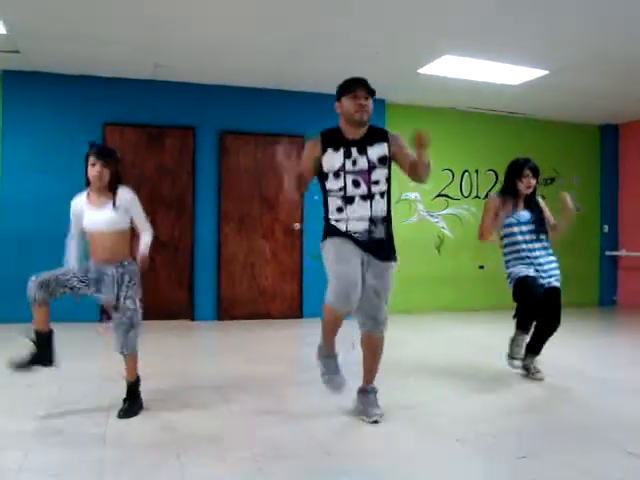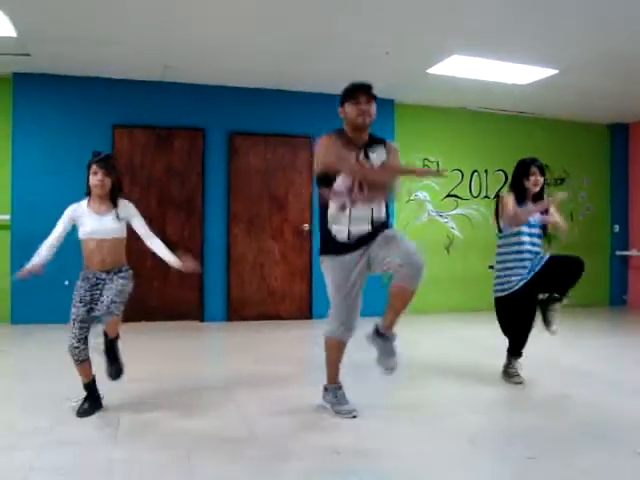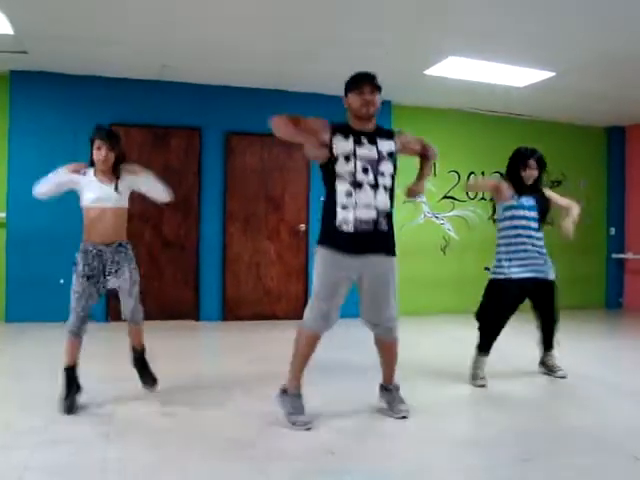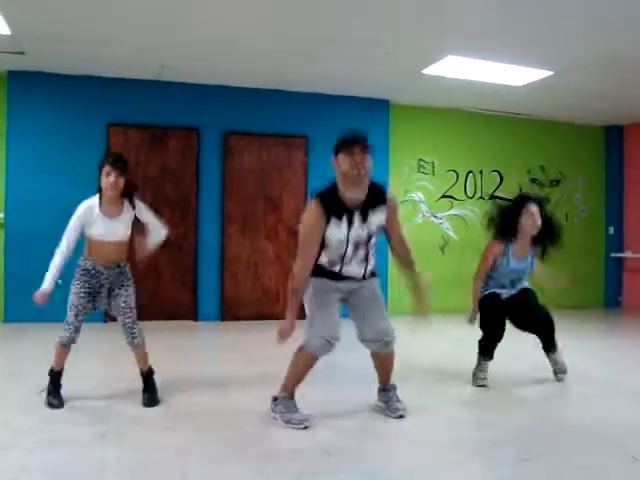
dt=0.3s
person 1, frame 1
left shoulder: (388, 141)
right shoulder: (319, 145)
left elbow: (420, 176)
right elbow: (296, 189)
left wrist: (421, 153)
right wrist: (289, 170)
left hip: (380, 246)
right hip: (341, 240)
left knee: (374, 321)
right knee: (346, 294)
left ankle: (367, 392)
right ankle: (326, 348)
person 1, frame 2
left shoulder: (386, 149)
right shoulder: (329, 143)
left elbow: (387, 185)
right elbow: (360, 169)
left wrist: (353, 195)
right wrist: (420, 172)
left hip: (379, 237)
right hip: (339, 248)
left knee: (411, 262)
right knee: (343, 321)
left ankle: (384, 332)
right ankle: (332, 388)
person 1, frame 3
left shoulder: (393, 139)
right shoulder: (329, 134)
left elbow: (428, 150)
right elbow: (278, 123)
left wrist: (422, 180)
right wrist: (307, 138)
left hip: (380, 249)
right hip: (335, 247)
left knee: (385, 322)
right knee: (319, 315)
left ankle: (389, 390)
right ankle: (290, 392)
person 1, frame 4
left shoulder: (384, 201)
right shoulder: (320, 208)
left elbow: (398, 246)
right elbow: (303, 264)
left wrist: (414, 279)
right wrist: (290, 316)
left hip: (363, 281)
right hip: (325, 279)
left knee: (382, 335)
right knee: (323, 337)
left ankle: (386, 392)
right ankle: (283, 399)
person 2, frame 1
left shoulder: (125, 195)
right shoulder: (78, 203)
left elbow: (145, 229)
right elbow: (75, 238)
left wrist: (144, 251)
right wrist: (73, 271)
left hip: (123, 270)
right hip: (91, 270)
left knee: (127, 331)
right knee: (38, 285)
left ankle: (133, 394)
right ankle: (44, 350)
person 2, frame 2
left shoulder: (123, 206)
right shoulder: (76, 210)
left elbow: (148, 237)
right elbow: (54, 238)
left wrist: (174, 260)
right wrist: (35, 263)
left hip: (119, 275)
right hip: (88, 279)
left knee: (109, 305)
right knee: (76, 343)
left ankle: (112, 347)
right ankle: (92, 395)
person 2, frame 3
left shoulder: (126, 179)
right shoulder: (81, 178)
left elbow: (165, 196)
right elbow: (40, 192)
left wrist: (142, 174)
right wrist: (66, 170)
left hip: (121, 252)
right hip: (89, 253)
left knee: (131, 307)
right knee: (78, 316)
left ankle: (138, 356)
right ankle: (71, 383)
person 2, frame 4
left shoulder: (133, 205)
right shoulder: (87, 207)
left elbow: (161, 229)
right elbow: (64, 248)
left wrist: (149, 243)
right wrist: (46, 285)
left hip: (119, 272)
right hip: (88, 270)
left knee: (132, 327)
right knee: (71, 326)
left ankle: (148, 382)
right ankle: (54, 384)
person 3, frame 1
left shoulder: (537, 203)
right shoulder: (497, 201)
left elbow: (555, 230)
right elbow: (483, 235)
left wrist: (568, 213)
right wrist: (499, 216)
left hip: (547, 268)
right hip: (521, 267)
left knee: (552, 320)
right knee: (534, 300)
left ankle: (530, 359)
right ankle: (520, 335)
person 3, frame 2
left shoulder: (545, 204)
right shoulder: (508, 198)
left elbow: (561, 226)
right elbow: (514, 217)
left wrist: (547, 217)
right wrist: (543, 204)
left hip: (537, 266)
right hip: (511, 274)
left knee: (574, 266)
right knee: (520, 325)
left ankle: (549, 303)
right ankle: (511, 364)
person 3, frame 3
left shoulder: (541, 194)
right shoulder: (502, 187)
left elbow: (573, 207)
right elbow: (472, 186)
left wrist: (568, 221)
right wrist: (495, 185)
left hip: (540, 266)
right hip: (509, 267)
left knee: (549, 314)
right knee: (495, 316)
left ankle: (547, 359)
right ankle: (479, 363)
person 3, frame 4
left shoulder: (537, 243)
right shoulder: (500, 244)
right elbow: (480, 275)
right wrist: (475, 307)
left hip: (519, 290)
right hip: (493, 291)
left knee: (543, 321)
right knee: (494, 327)
left ankle: (553, 354)
right ankle: (482, 366)
